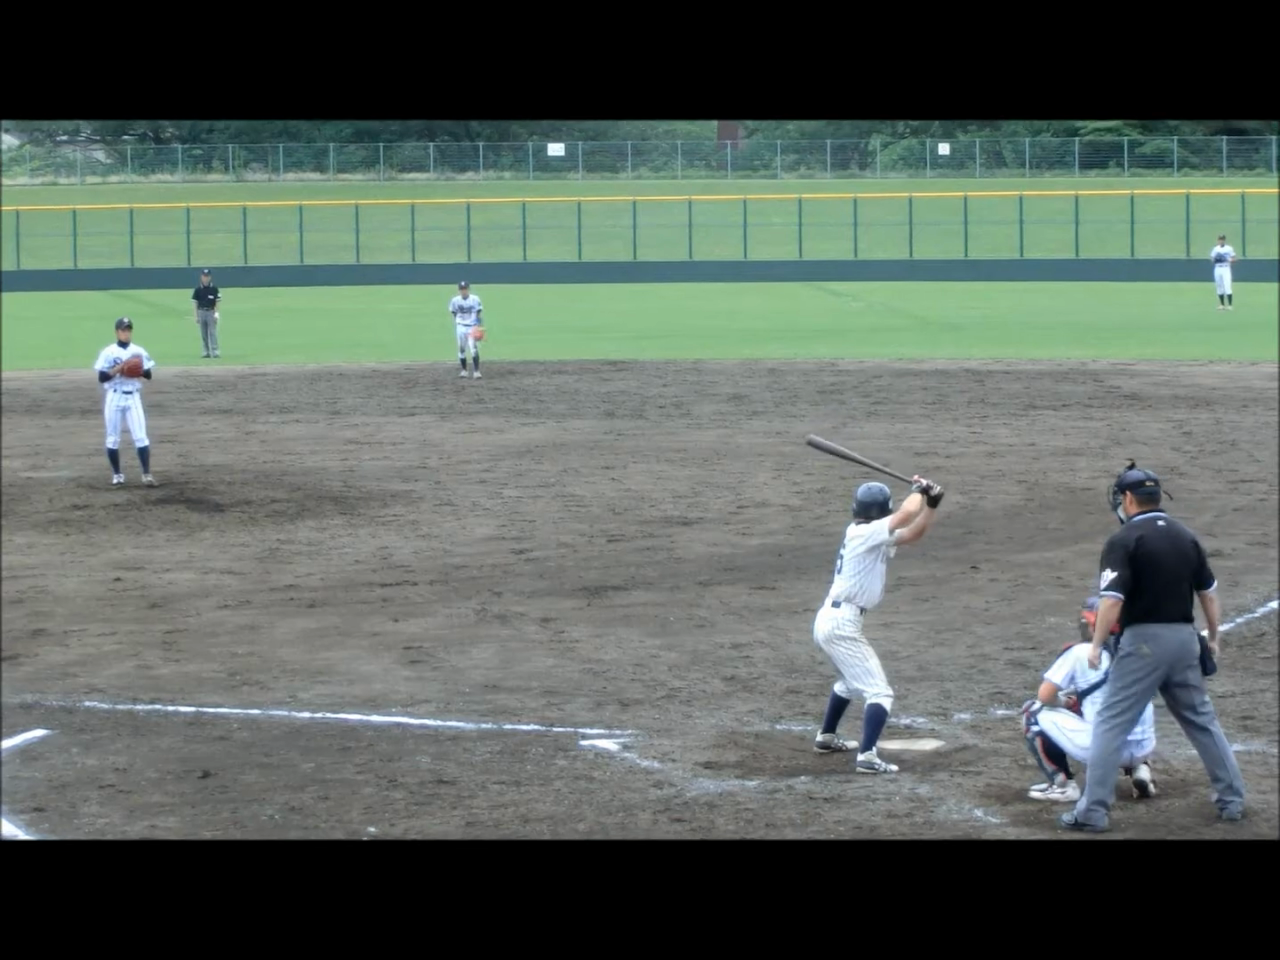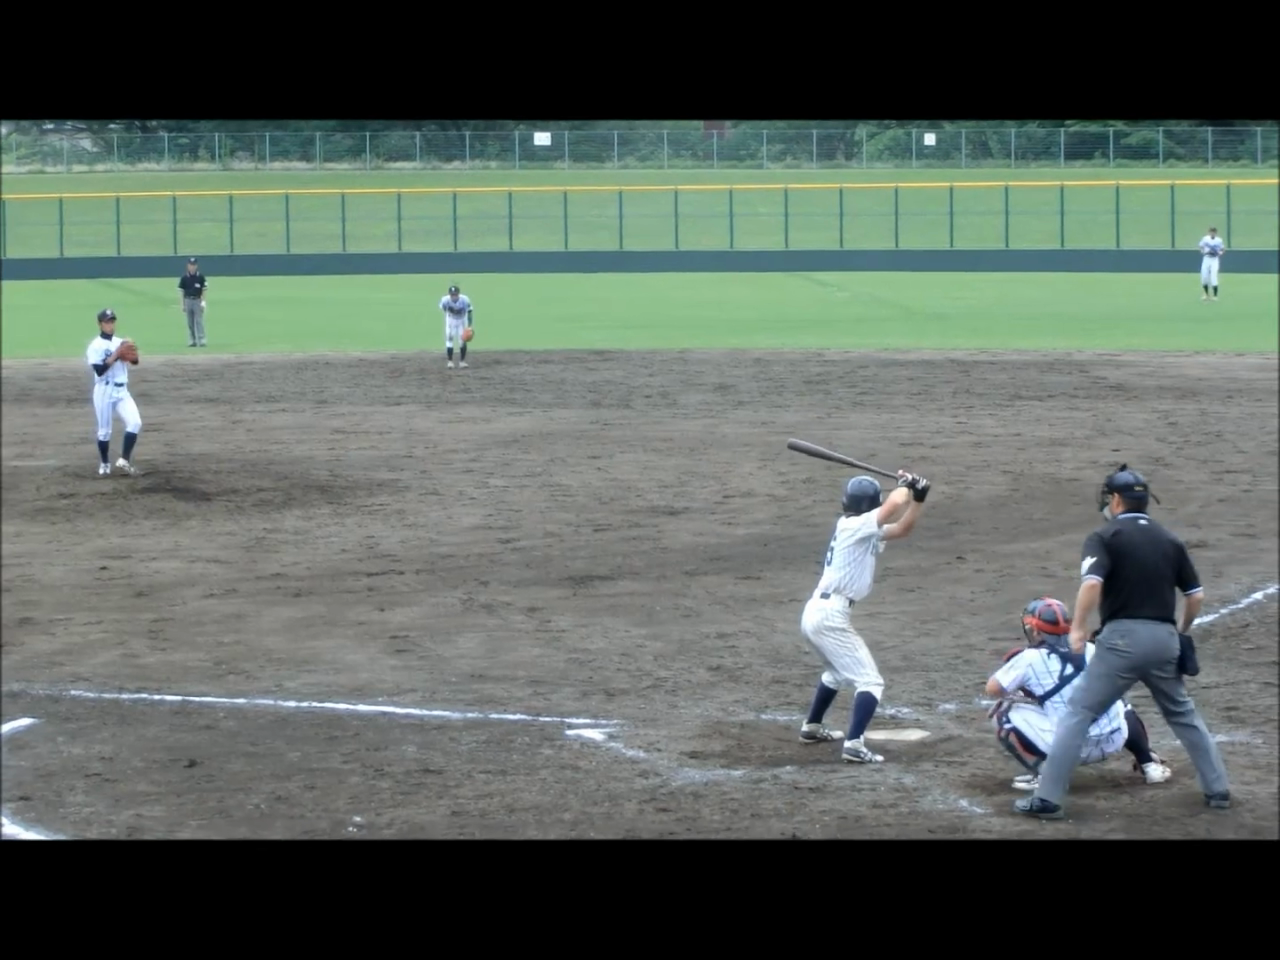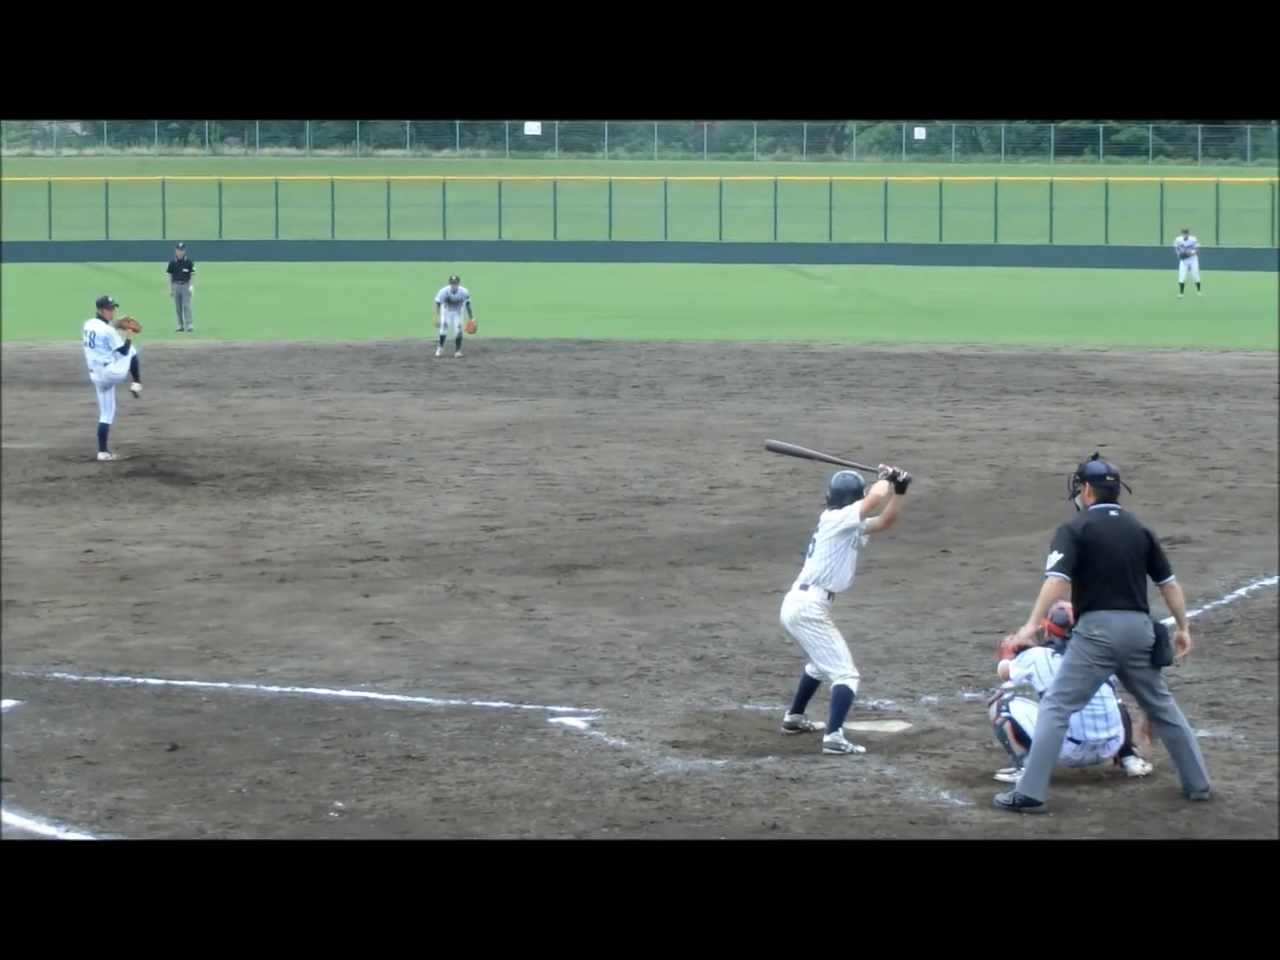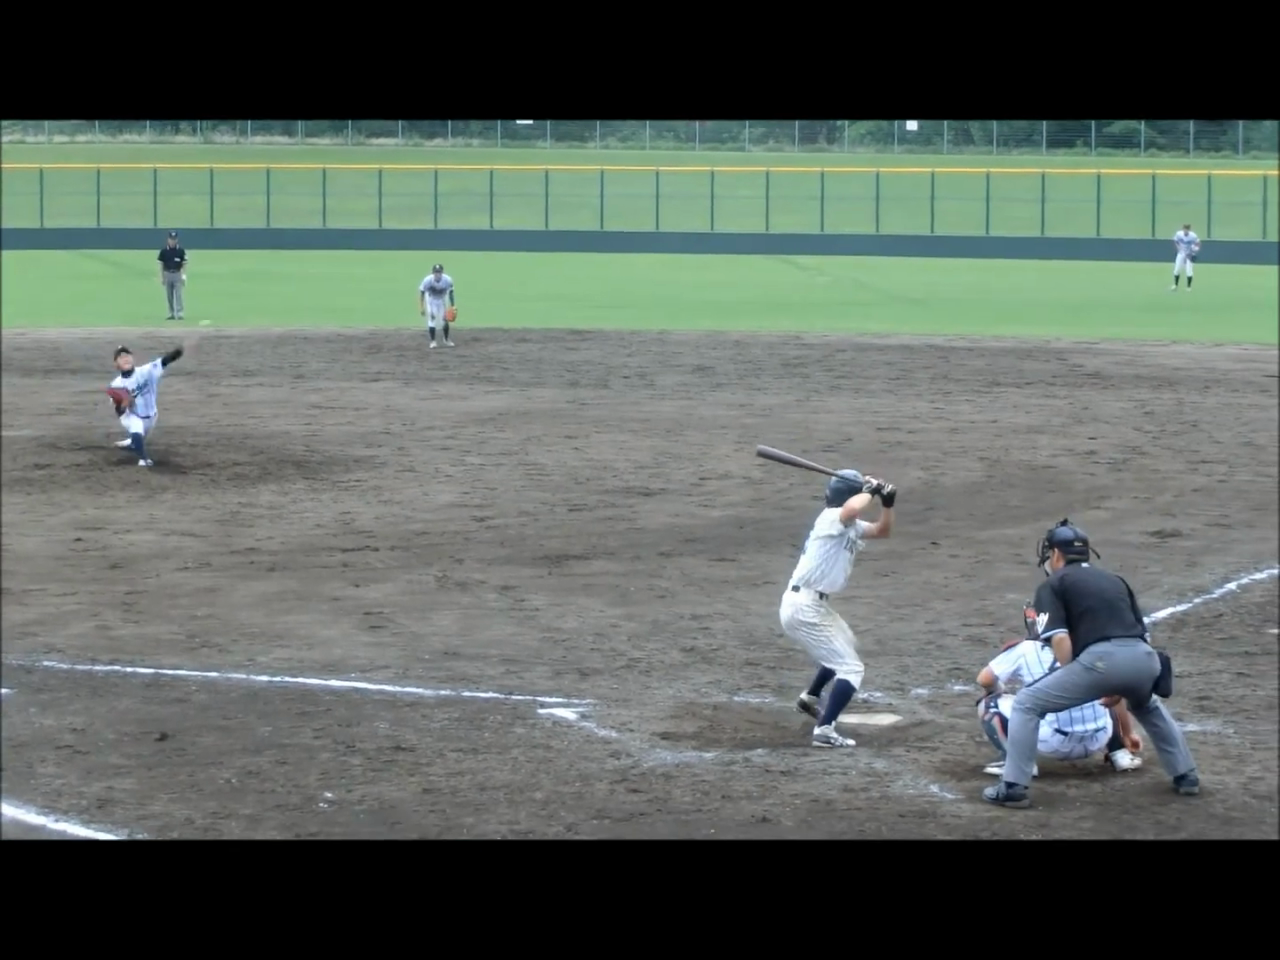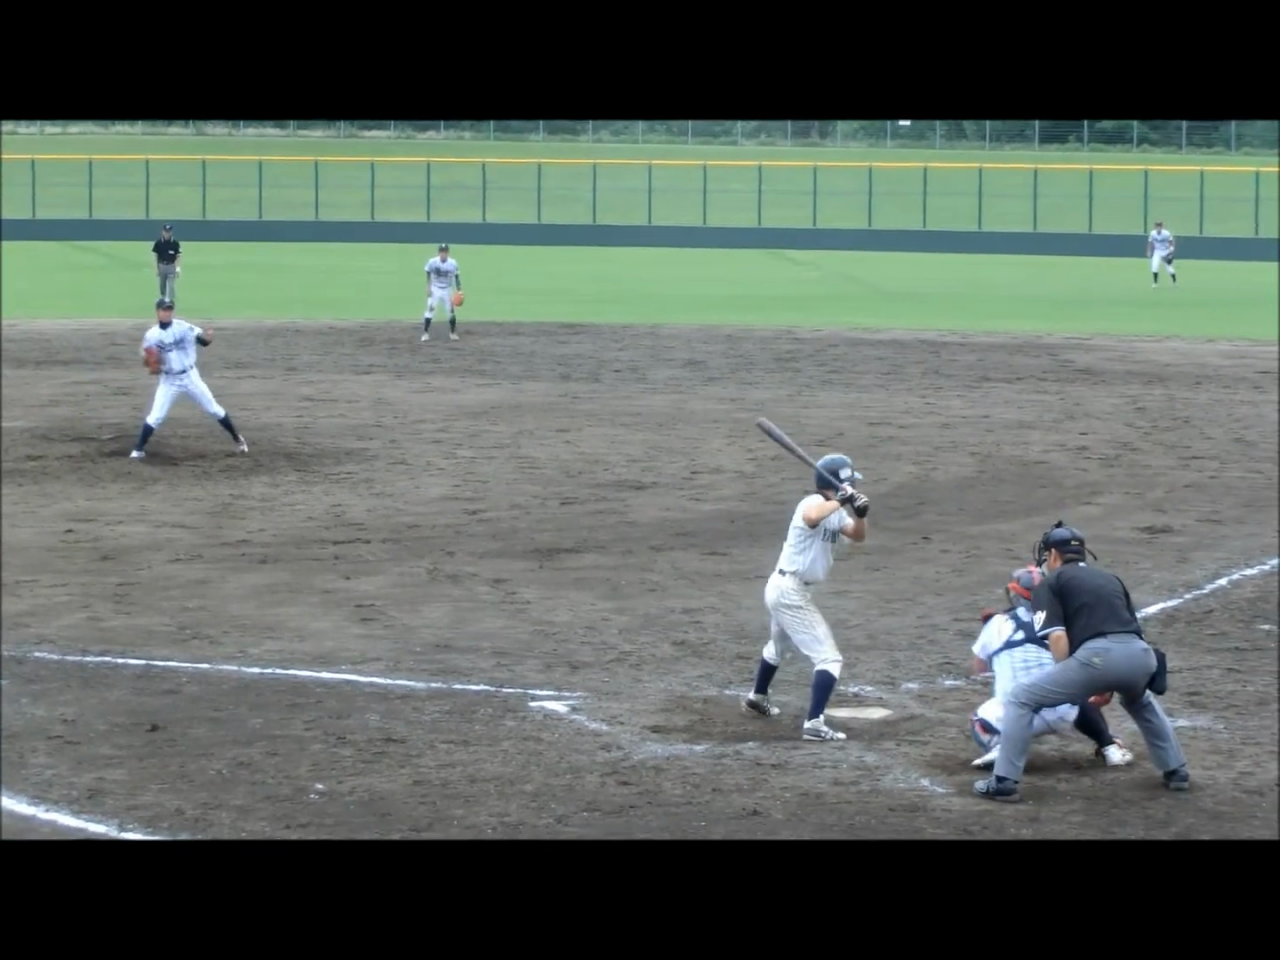
dt=1s
person 1, frame 1
left shoulder: (1123, 540)
right shoulder: (1187, 537)
left elbow: (1112, 599)
right elbow: (1208, 593)
left wrist: (1096, 644)
right wrist: (1213, 637)
left hip: (1143, 642)
right hip: (1185, 639)
left knee: (1110, 726)
right knee: (1203, 721)
left ankle: (1093, 812)
right ankle: (1233, 800)
person 1, frame 2
left shoulder: (1105, 536)
right shoulder: (1170, 540)
left elbow: (1092, 584)
right elbow: (1196, 595)
left wrist: (1077, 629)
right wrist: (1181, 631)
left hip: (1122, 639)
right hip: (1164, 638)
left knee: (1079, 714)
right knee: (1183, 715)
left ankle: (1046, 800)
right ankle: (1217, 789)
person 1, frame 3
left shoulder: (1074, 528)
right shoulder: (1141, 530)
left elbow: (1057, 580)
right elbow: (1169, 584)
left wrist: (1033, 623)
right wrist: (1182, 628)
left hip: (1097, 630)
right hip: (1139, 629)
left knee: (1056, 707)
right knee: (1161, 707)
left ankle: (1030, 793)
right ankle: (1197, 783)
person 1, frame 4
left shoulder: (1052, 585)
right shoulder: (1115, 579)
left elbow: (1060, 639)
left wrist: (1069, 681)
left hip: (1101, 660)
right hip: (1145, 659)
left knee: (1026, 703)
right knee: (1147, 706)
left ankle: (1013, 787)
right ankle: (1186, 775)
person 1, frame 5
left shoulder: (1049, 583)
right shoulder: (1111, 579)
left elbow: (1057, 637)
left wrist: (1067, 682)
right wrist: (1109, 684)
left hip: (1098, 656)
right hip: (1140, 655)
left knee: (1020, 699)
right knee: (1140, 702)
left ankle: (1004, 782)
right ankle: (1176, 771)
person 2, frame 1
left shoulder: (871, 535)
right shoulder: (865, 533)
left elbow: (912, 533)
right elbow: (906, 514)
left wrist: (931, 504)
right wrist: (918, 490)
left hip: (831, 620)
right hip: (842, 624)
left knee: (850, 681)
right knee: (879, 691)
left ankle: (826, 737)
right ankle: (867, 756)
person 2, frame 2
left shoulder: (862, 529)
right shoulder: (855, 526)
left elbow: (901, 529)
right elbow: (894, 505)
left wrist: (918, 498)
right wrist: (904, 484)
left hip: (817, 612)
right hip: (830, 615)
left knee: (838, 672)
right knee: (870, 681)
left ankle: (812, 727)
right ankle: (854, 743)
person 2, frame 3
left shoulder: (848, 524)
right shoulder: (838, 518)
left elbow: (884, 522)
right elbow: (876, 497)
left wrist: (899, 490)
right wrist: (885, 477)
left hip: (798, 604)
right hip: (809, 607)
left knee: (822, 663)
right knee: (846, 674)
left ankle: (794, 717)
right ankle: (834, 737)
person 2, frame 4
left shoulder: (848, 525)
right shoulder: (831, 518)
left elbow: (881, 530)
right elbow: (852, 508)
left wrist: (887, 502)
right wrist: (871, 490)
left hip: (810, 603)
right hip: (804, 607)
left knee: (845, 643)
right knee: (851, 668)
left ankle: (811, 698)
right ankle: (824, 730)
person 2, frame 5
left shoulder: (832, 510)
right shoulder: (812, 503)
left elbow: (858, 536)
right elbow: (811, 517)
left wrist: (860, 513)
right wrist: (840, 501)
left hip: (784, 589)
right hip: (790, 591)
left knee: (778, 646)
right knee: (828, 657)
left ankle: (757, 697)
right ankle: (814, 723)
